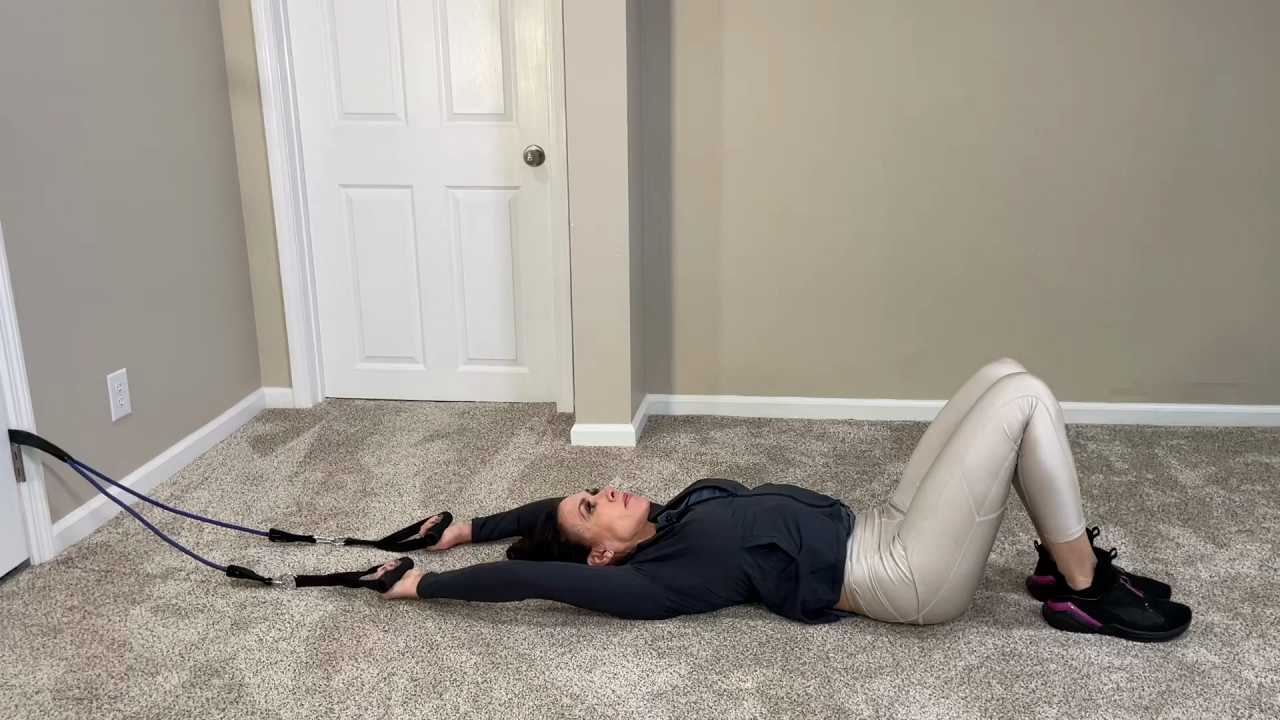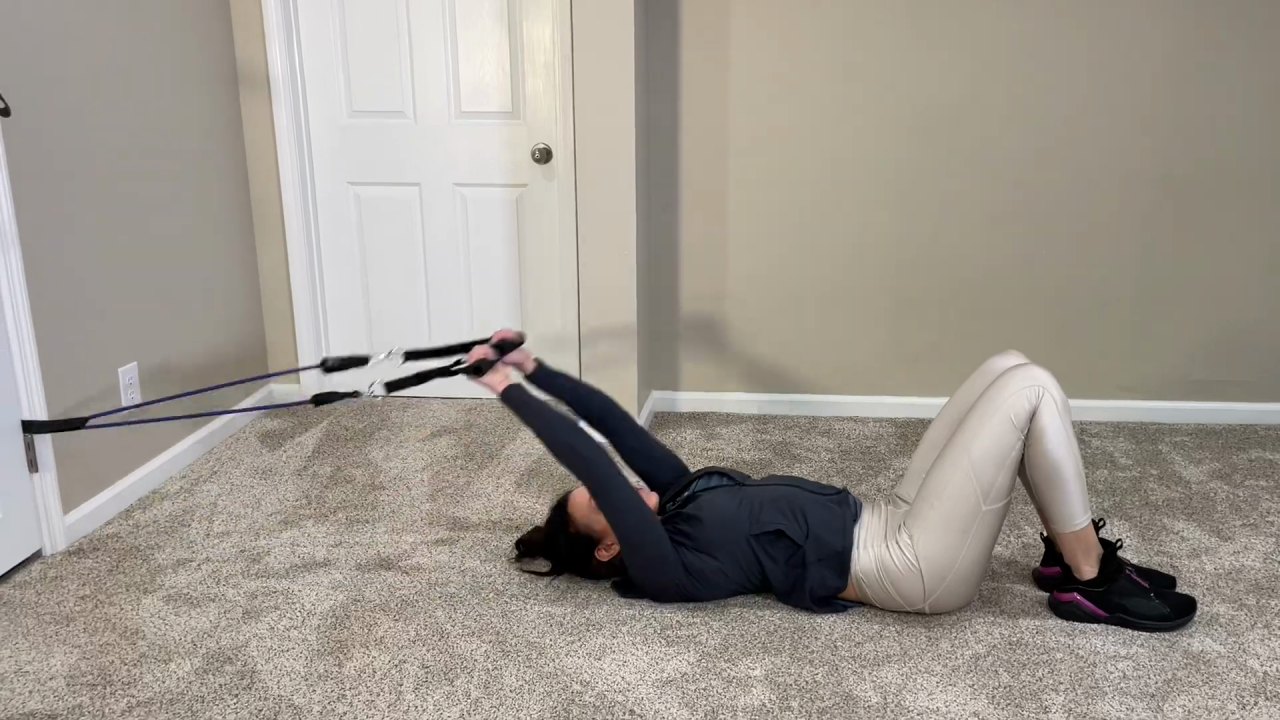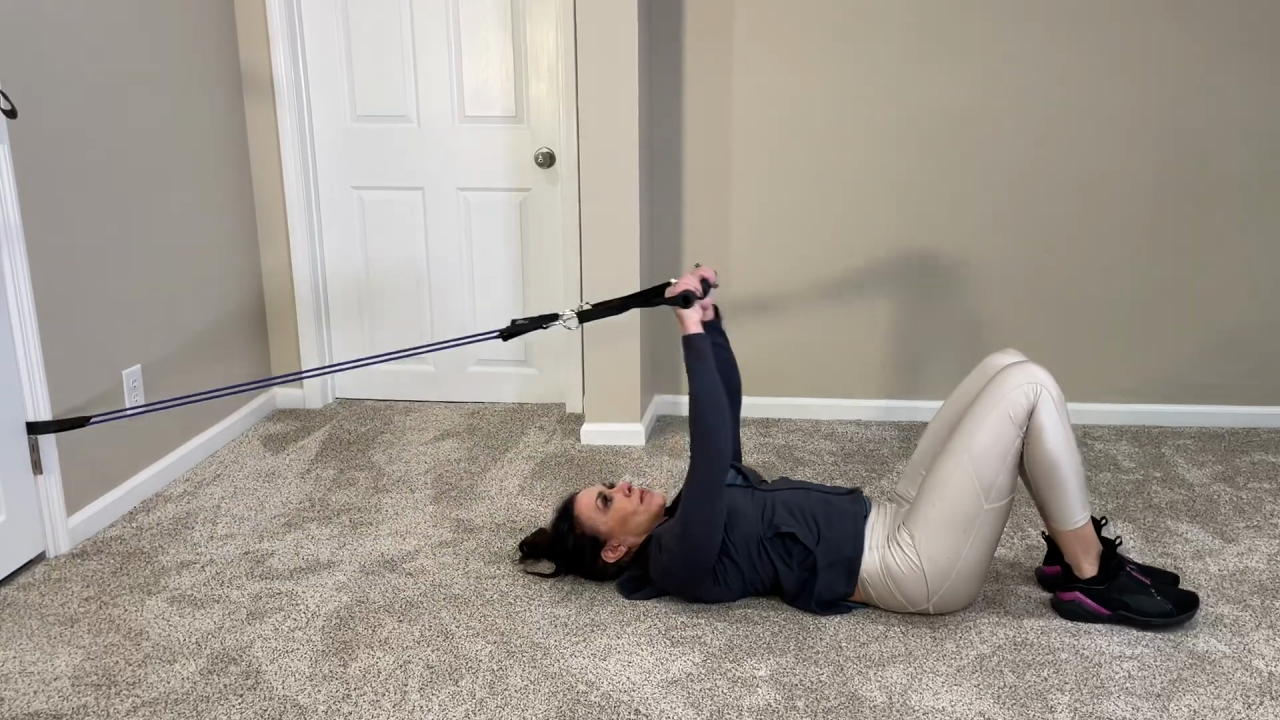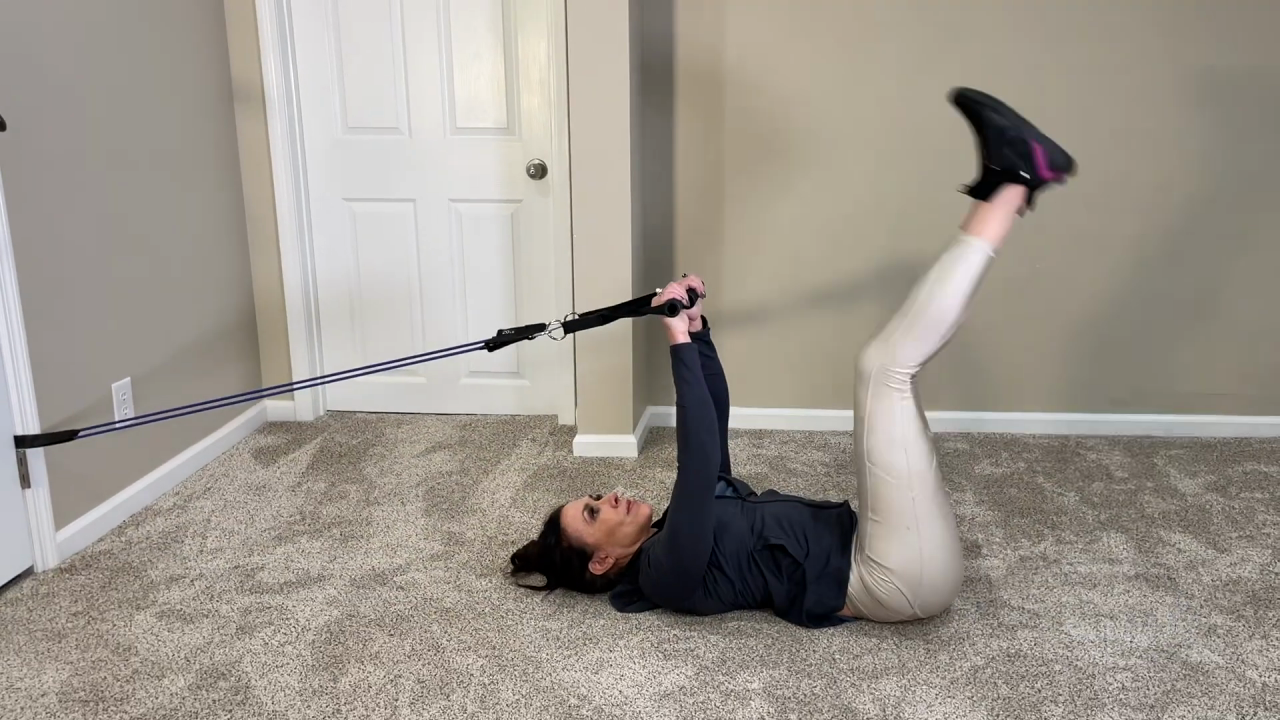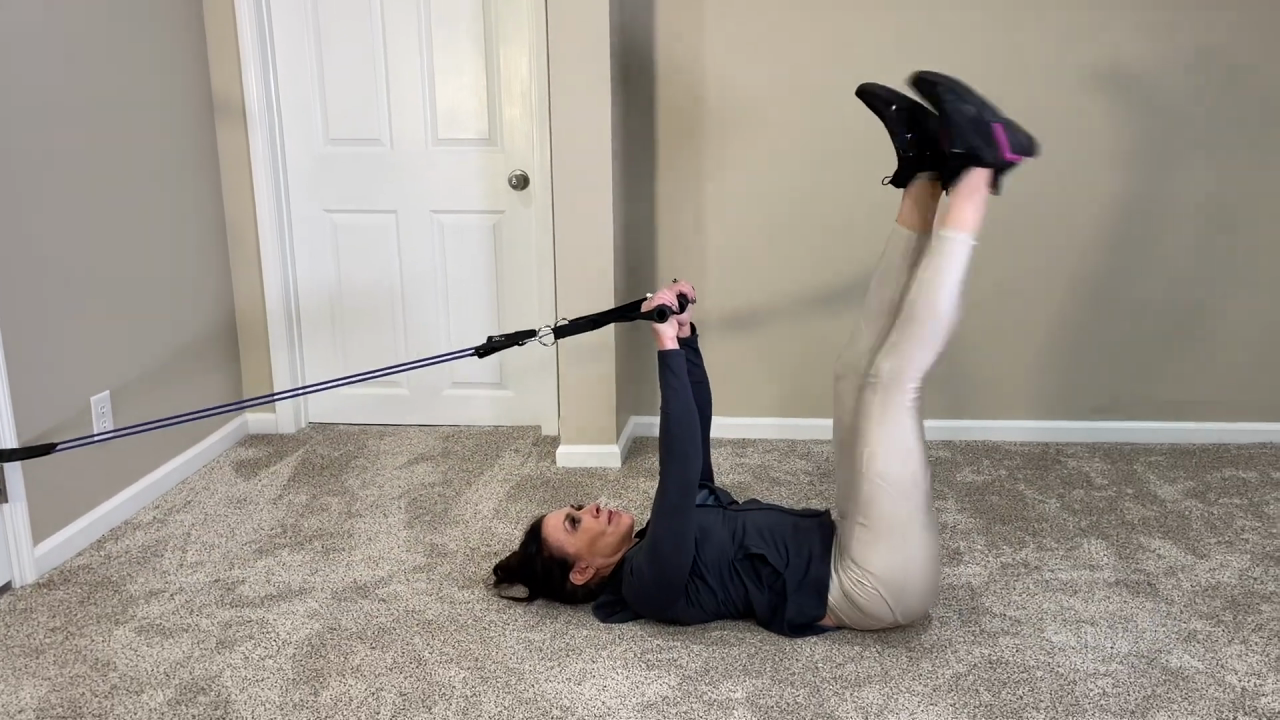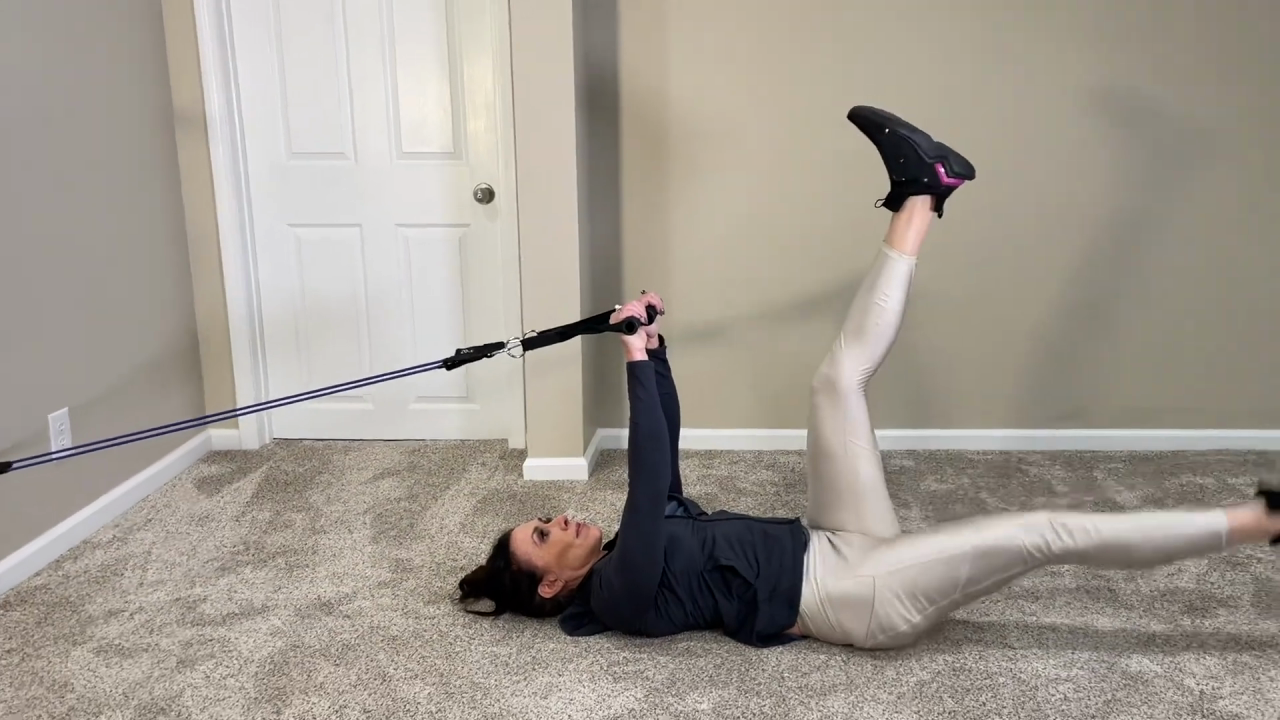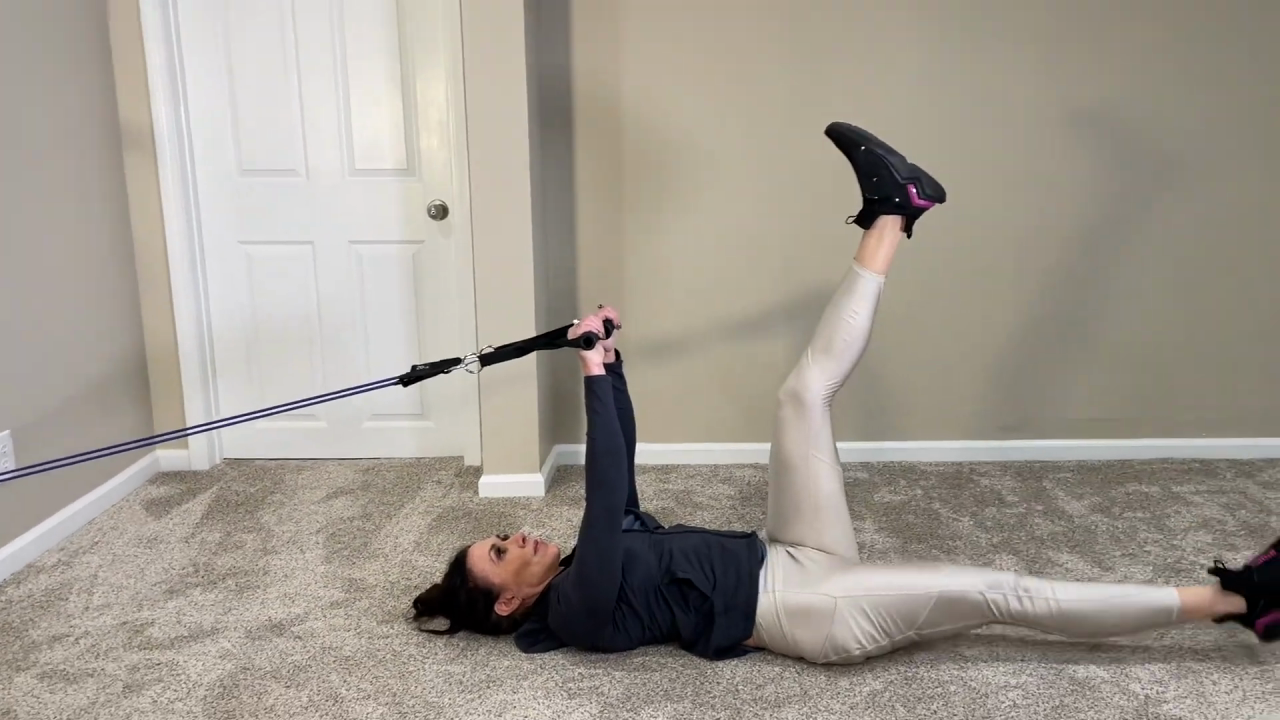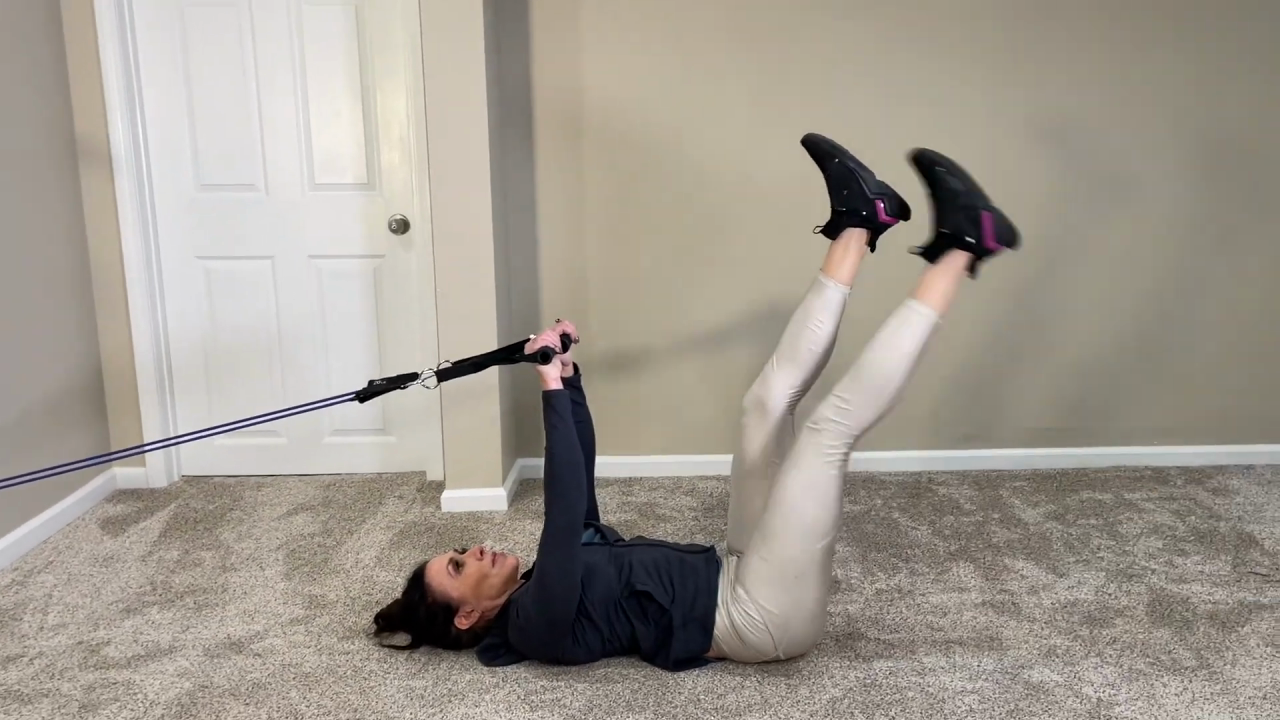
dt=0.7s
person 1, frame 1
left shoulder: (668, 522)
right shoulder: (654, 577)
left elbow: (555, 505)
right elbow: (538, 576)
left wrist: (467, 527)
right wrist: (426, 581)
left hip: (878, 530)
right hip: (907, 578)
left knee: (1003, 377)
right knee: (1022, 401)
left ankle: (1067, 561)
right ankle: (1084, 591)
person 1, frame 2
left shoulder: (682, 499)
right shoulder: (666, 568)
left elbow: (618, 428)
right elbow: (598, 466)
left wrist: (531, 370)
right wrist: (512, 391)
left hip: (887, 522)
right hip: (913, 568)
left knee: (1010, 368)
right knee: (1030, 391)
left ankle: (1071, 555)
right ankle: (1092, 582)
person 1, frame 3
left shoulder: (689, 517)
right shoulder: (679, 561)
left elbow: (724, 413)
right elbow: (710, 454)
left wrist: (707, 321)
right wrist: (691, 338)
left hip: (893, 521)
right hip: (914, 569)
left knee: (1007, 370)
right knee: (1026, 388)
left ankle: (1074, 552)
right ankle: (1091, 576)
person 1, frame 4
left shoulder: (676, 531)
right shoulder: (667, 572)
left elbow: (710, 433)
right elbow: (699, 456)
left wrist: (694, 330)
right wrist: (681, 348)
right hip: (906, 576)
left knee: (891, 367)
right knee: (888, 368)
left ankle: (1006, 188)
right ankle: (1012, 185)
person 1, frame 5
left shoulder: (659, 544)
right shoulder: (649, 581)
left elbow: (691, 441)
right elbow: (674, 469)
left wrist: (682, 334)
right wrist: (668, 353)
left hip: (831, 544)
right hip: (883, 585)
left knee: (865, 364)
right knee: (891, 375)
left ankle: (927, 177)
right ankle: (975, 173)
person 1, frame 6
left shoulder: (628, 558)
right shoulder: (619, 592)
left elbow: (660, 464)
right elbow: (647, 481)
left wrist: (652, 350)
right wrist: (636, 366)
left hip: (834, 548)
right hip: (853, 598)
left knee: (839, 375)
right knee: (1046, 530)
left ankle: (918, 199)
person 1, frame 7
left shoulder: (589, 569)
right shoulder: (577, 611)
left elbow: (617, 487)
right elbow: (604, 499)
left wrist: (606, 362)
right wrist: (592, 382)
left hip: (790, 563)
right hip: (808, 612)
left knee: (805, 389)
right knee: (1002, 590)
left ankle: (889, 216)
person 1, frame 8
left shoulder: (536, 589)
right shoulder: (540, 622)
left elbow: (577, 495)
right elbow: (564, 515)
left wrist: (565, 378)
right wrist: (553, 394)
left hip: (732, 573)
right hip: (764, 614)
left knee: (769, 400)
right knee: (828, 428)
left ankle: (856, 229)
right ankle: (956, 251)
